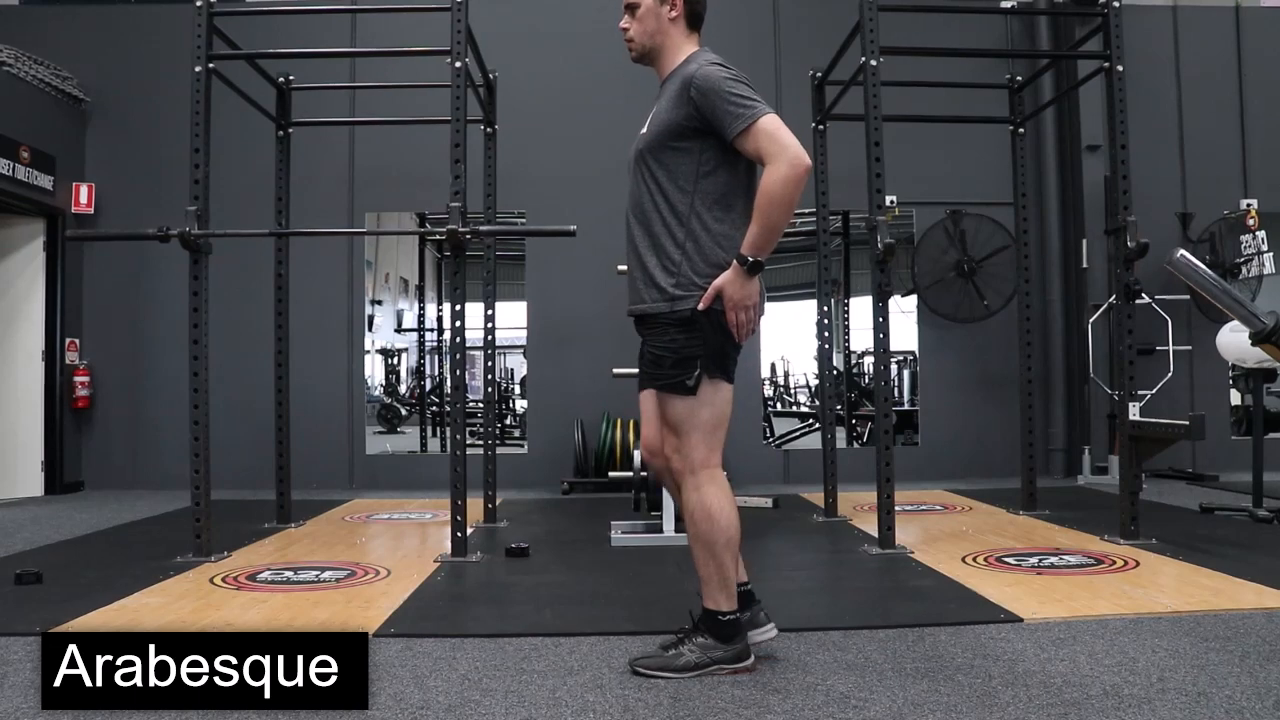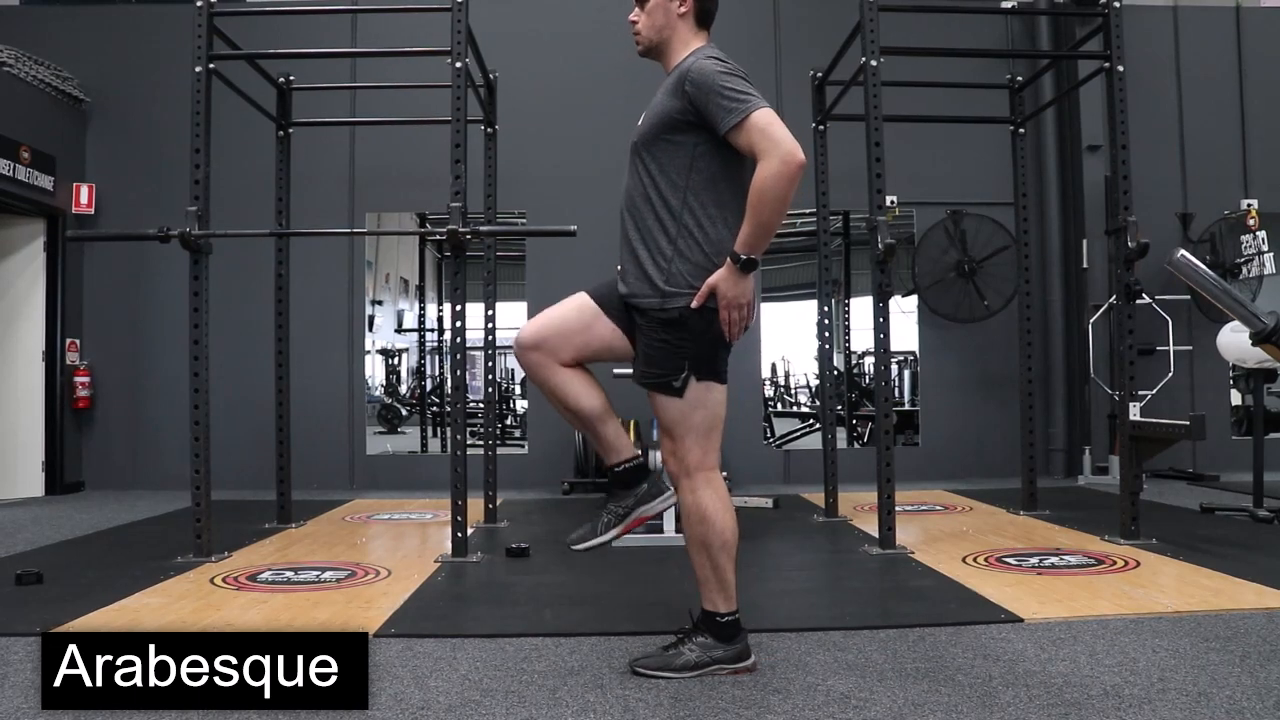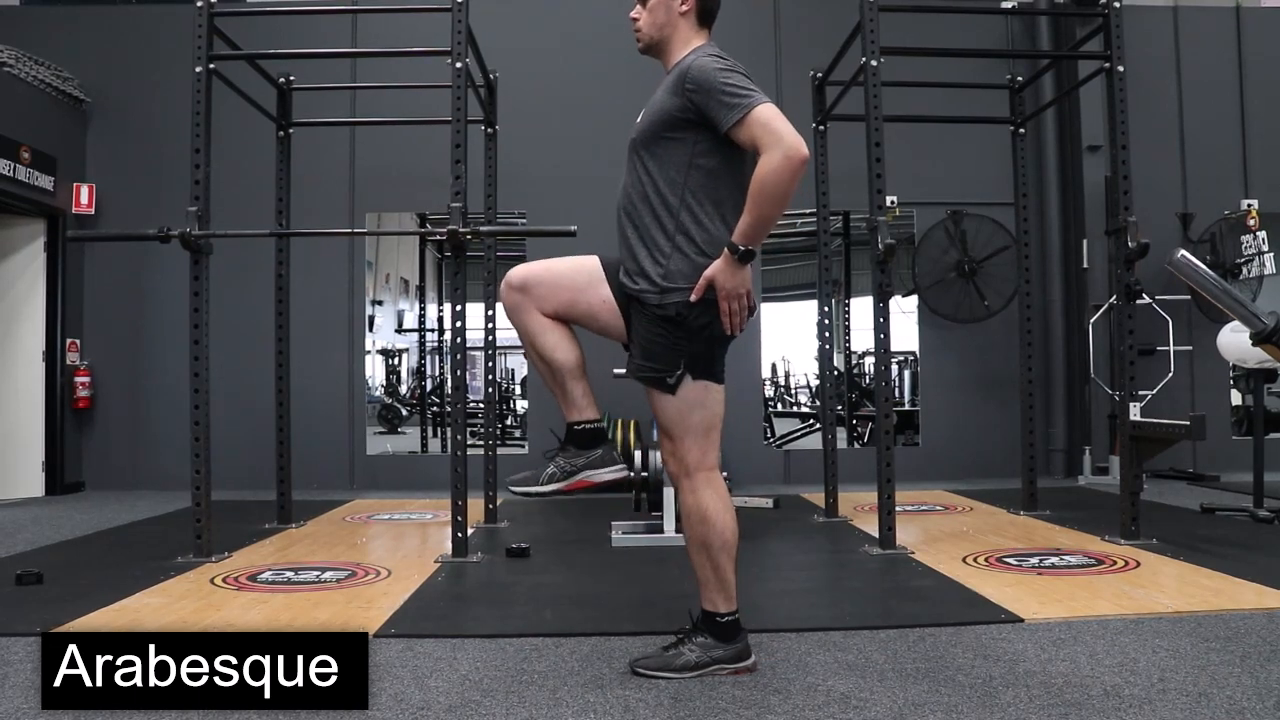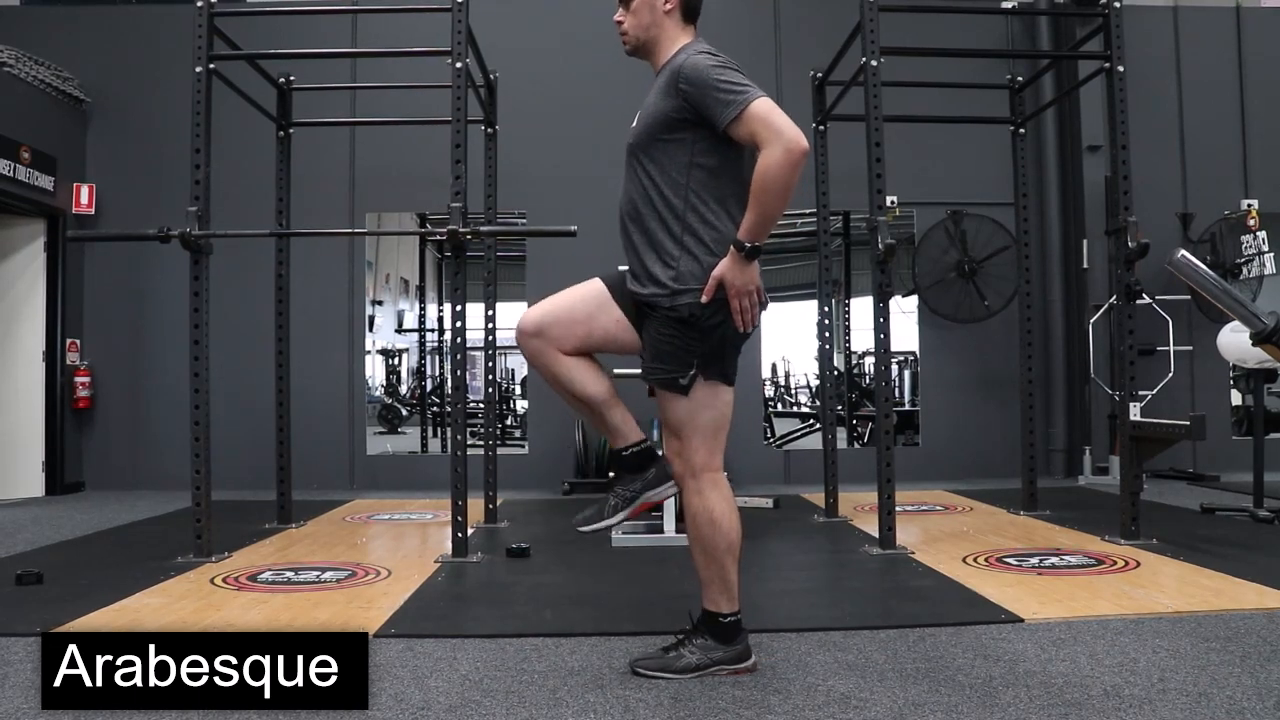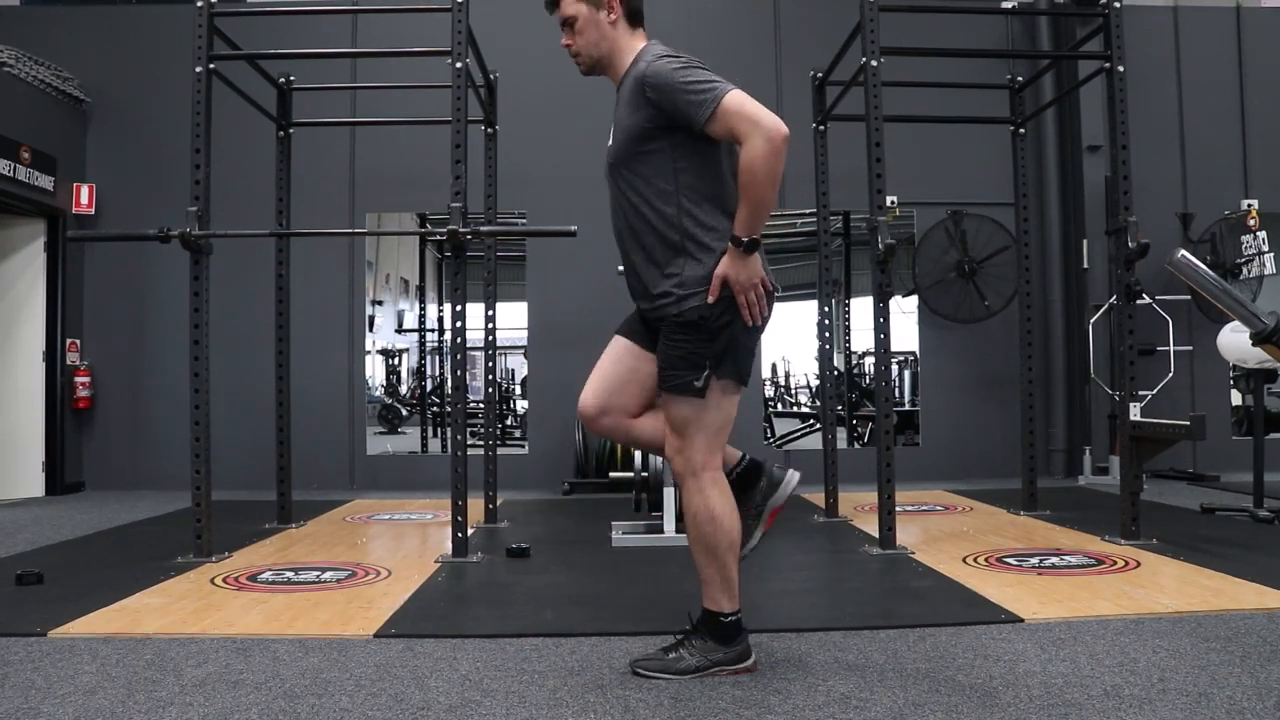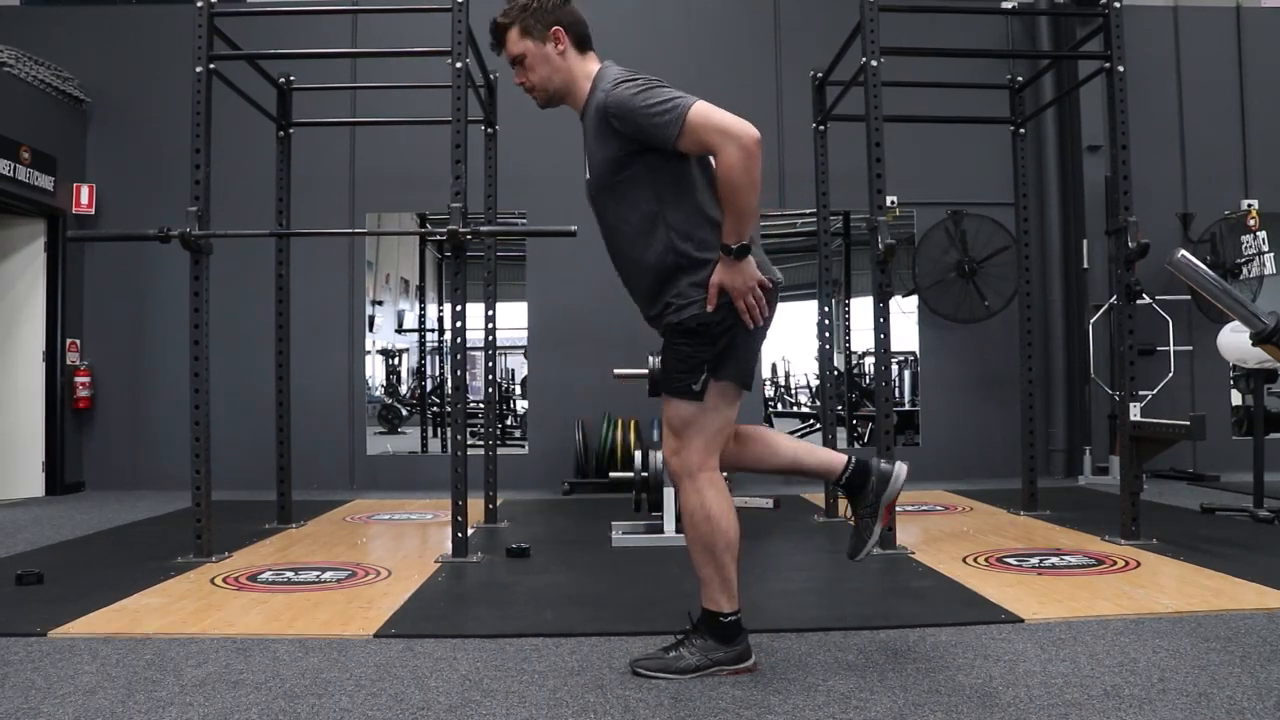
dt=0.5s
person 1, frame 1
left shoulder: (705, 78)
right shoulder: (673, 92)
left elbow: (789, 161)
left wrist: (745, 266)
left hip: (697, 304)
right hip: (669, 304)
left knee: (694, 463)
right knee: (665, 454)
left ankle: (721, 631)
right ankle: (739, 602)
person 1, frame 2
left shoulder: (705, 73)
right shoulder: (681, 85)
left elbow: (784, 157)
left wrist: (740, 265)
left hip: (689, 299)
right hip: (649, 291)
left knee: (691, 466)
right knee: (536, 344)
left ankle: (722, 635)
right ankle: (631, 478)
person 1, frame 3
left shoulder: (704, 71)
right shoulder: (682, 83)
left elbow: (787, 152)
left wrist: (737, 255)
left hip: (686, 292)
right hip: (650, 283)
left knee: (691, 466)
right knee: (523, 287)
left ankle: (723, 634)
right ankle: (588, 442)
person 1, frame 4
left shoulder: (696, 68)
right shoulder: (671, 81)
left elbow: (786, 144)
left wrist: (744, 253)
left hip: (698, 293)
right hip: (659, 288)
left knee: (696, 466)
right knee: (539, 331)
left ankle: (724, 636)
right ankle: (638, 461)
person 1, frame 5
left shoulder: (660, 73)
right shoulder: (635, 89)
left elbow: (766, 134)
left wrist: (742, 248)
left hip: (707, 293)
right hip: (672, 296)
left knee: (693, 462)
right knee: (603, 411)
left ankle: (723, 637)
right ankle: (750, 479)
person 1, frame 6
left shoulder: (619, 97)
right shoulder: (600, 111)
left elbow: (739, 139)
right elbow: (700, 162)
left wrist: (736, 255)
left hip: (714, 296)
right hip: (698, 299)
left knee: (690, 461)
right knee: (712, 446)
left ankle: (723, 636)
right ankle: (861, 475)
